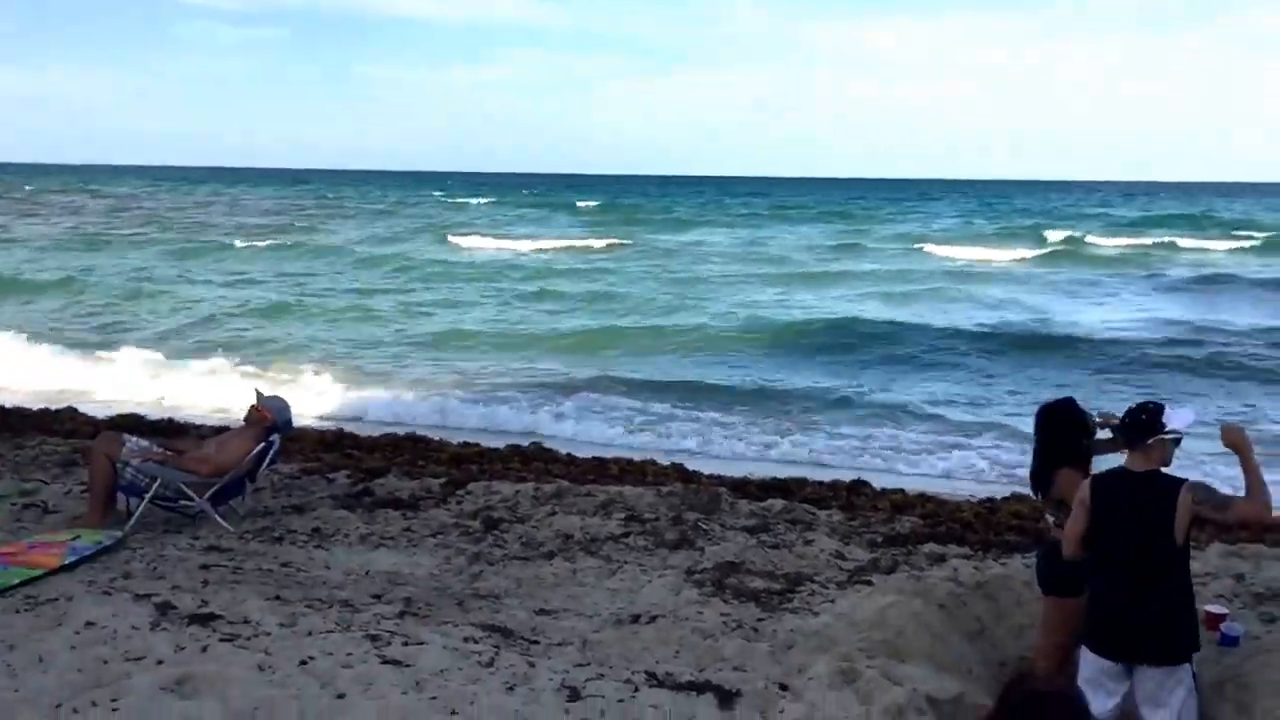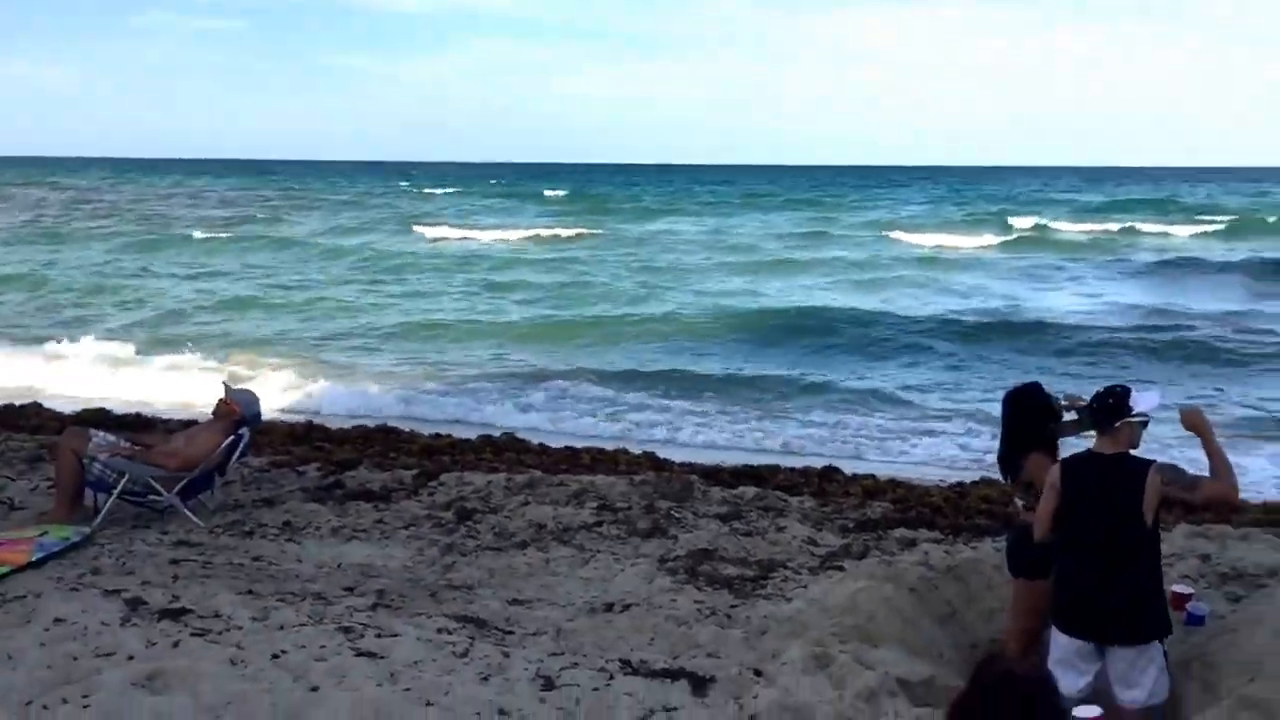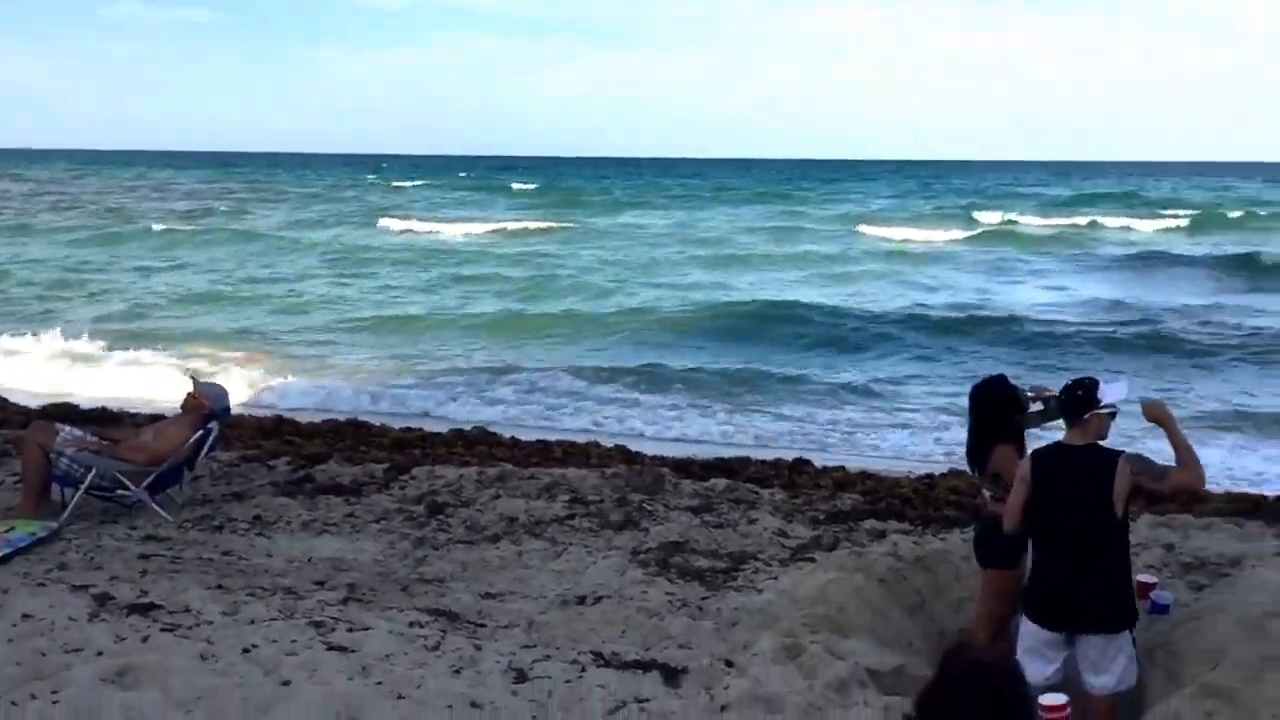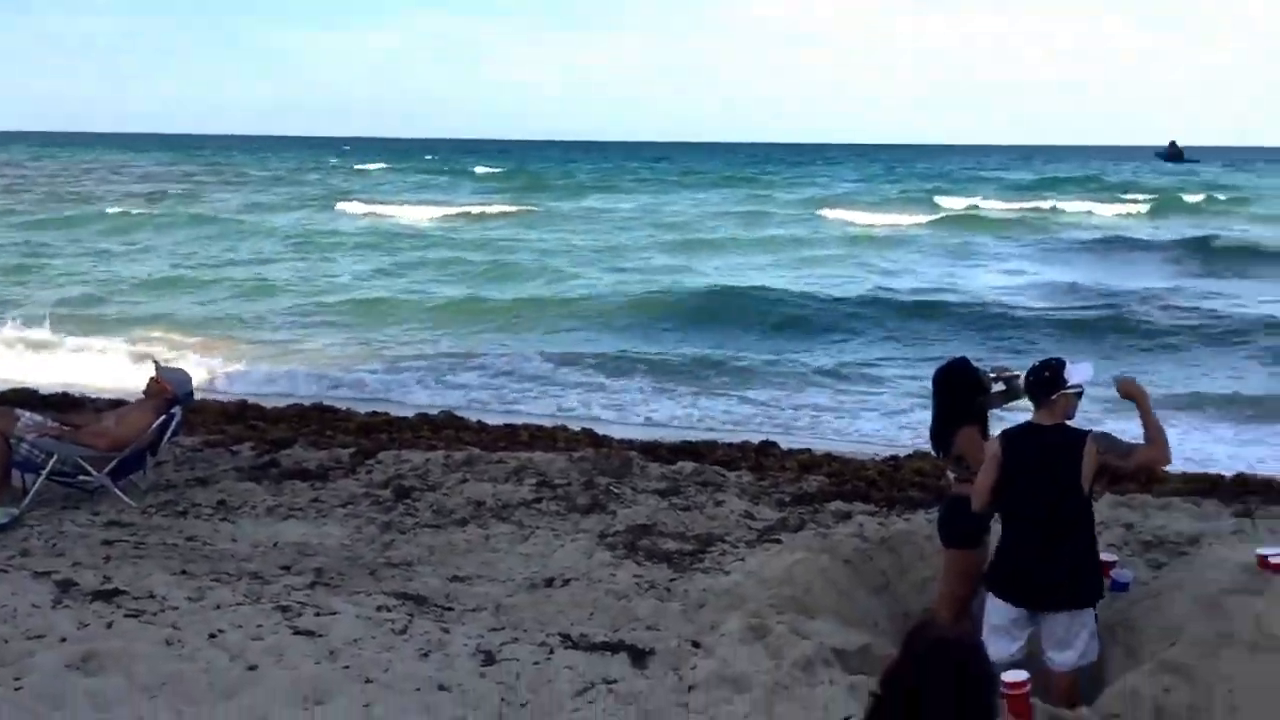
dt=0.1s
person 1, frame 1
left shoulder: (1093, 488)
right shoulder: (1184, 495)
left elbow: (1070, 550)
right elbow: (1262, 512)
right wrist: (1243, 452)
left hip: (1105, 628)
right hip: (1161, 635)
person 1, frame 2
left shoulder: (1062, 472)
right shoulder: (1153, 476)
left elbow: (1041, 533)
right elbow: (1228, 491)
right wrist: (1205, 433)
left hip: (1075, 609)
right hip: (1132, 616)
person 1, frame 3
left shoulder: (1033, 463)
right shoulder: (1122, 466)
left elbow: (1011, 525)
right elbow: (1194, 479)
right wrist: (1167, 423)
left hip: (1046, 597)
right hip: (1102, 603)
left knee: (1032, 684)
right knee: (1103, 690)
person 1, frame 4
left shoulder: (1001, 444)
right shoulder: (1090, 445)
left elbow: (979, 504)
right elbow: (1160, 455)
right wrist: (1141, 400)
left hip: (1012, 575)
right hip: (1067, 580)
left knee: (994, 661)
right knee: (1064, 666)
person 2, frame 1
left shoulder: (1071, 456)
right shoulder: (1067, 474)
left elbow: (1120, 445)
left wrist: (1112, 424)
left hip: (1067, 557)
right hip: (1065, 561)
left knee: (1068, 637)
right knee: (1056, 641)
person 2, frame 2
left shoulder: (1038, 440)
right shoulder: (1036, 457)
left elbow: (1086, 424)
left wrist: (1078, 407)
left hip: (1035, 539)
right hip: (1034, 544)
left knee: (1037, 619)
right knee: (1026, 623)
person 2, frame 3
left shoulder: (1004, 432)
right shoulder: (1003, 449)
left elbow: (1053, 414)
left wrist: (1044, 398)
left hip: (1003, 531)
right hip: (1001, 535)
left knee: (1005, 608)
right knee: (993, 613)
person 2, frame 4
left shoulder: (968, 414)
right shoulder: (967, 431)
left elbow: (1015, 393)
left wrist: (1006, 378)
left hip: (966, 510)
right hip: (965, 514)
left knee: (967, 587)
right knee: (955, 592)
person 3, frame 1
left shoulder: (247, 444)
right shoulder: (245, 433)
left elbow: (206, 467)
left wrist: (166, 458)
right wrist: (160, 443)
right hip: (174, 466)
left knee: (103, 447)
right knee: (107, 438)
left ankle: (95, 516)
right ankle: (105, 509)
person 3, frame 2
left shoulder: (215, 438)
right shoulder: (213, 427)
left elbow: (175, 461)
left wrist: (134, 453)
right wrist: (128, 437)
right hip: (142, 460)
left knee: (70, 443)
right knee: (73, 433)
left ankle: (63, 512)
right ankle: (73, 505)
person 3, frame 3
left shoulder: (182, 433)
right shoulder: (181, 422)
left elbow: (142, 456)
left wrist: (100, 447)
right wrist: (92, 432)
right hip: (106, 454)
left knee: (37, 435)
right knee: (42, 427)
left ankle: (30, 507)
right ankle: (36, 502)
person 3, frame 4
left shoulder: (145, 417)
right shoulder: (145, 405)
left elbow: (105, 441)
left wrist: (61, 433)
right wrist: (57, 419)
right hip: (75, 437)
